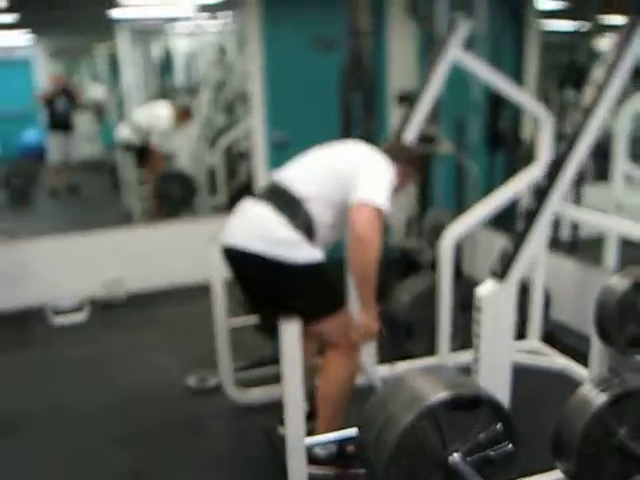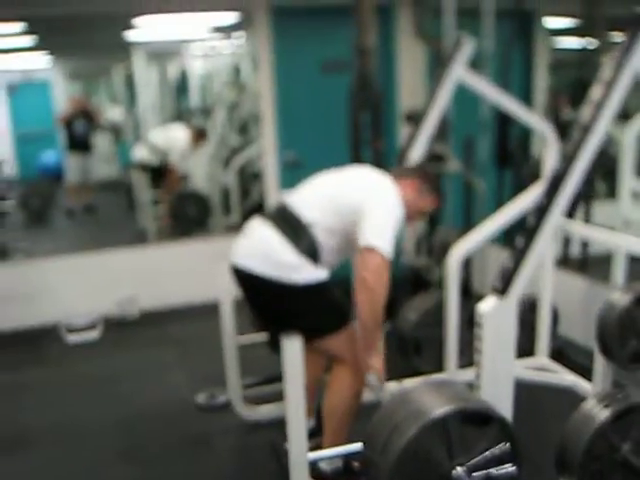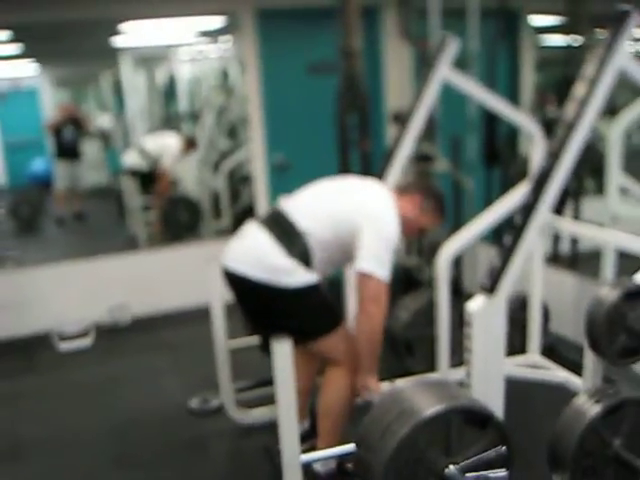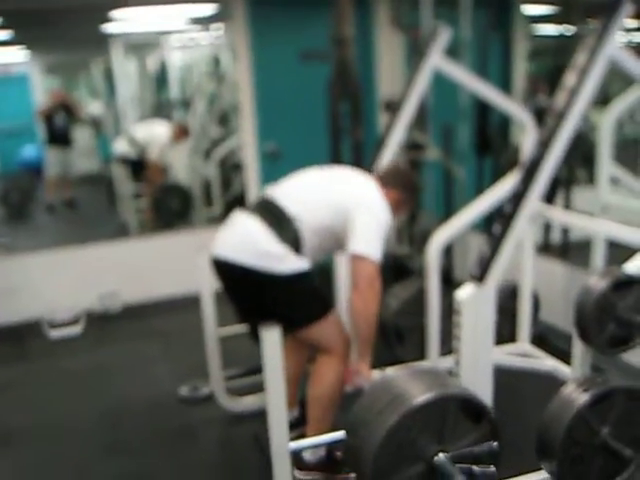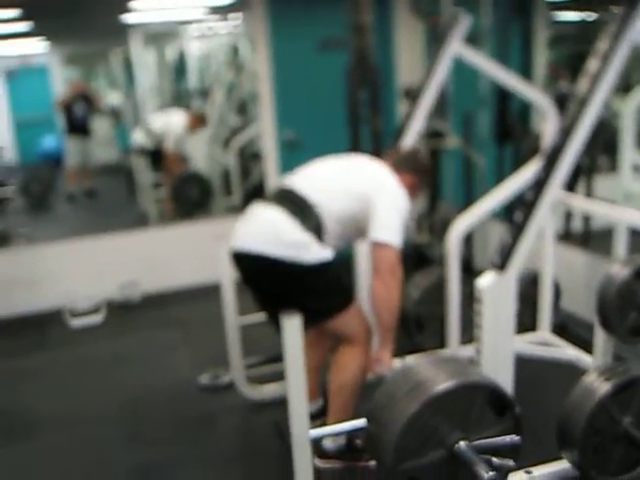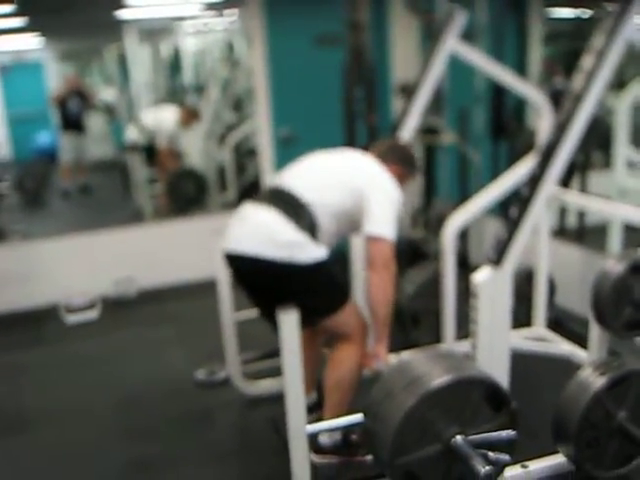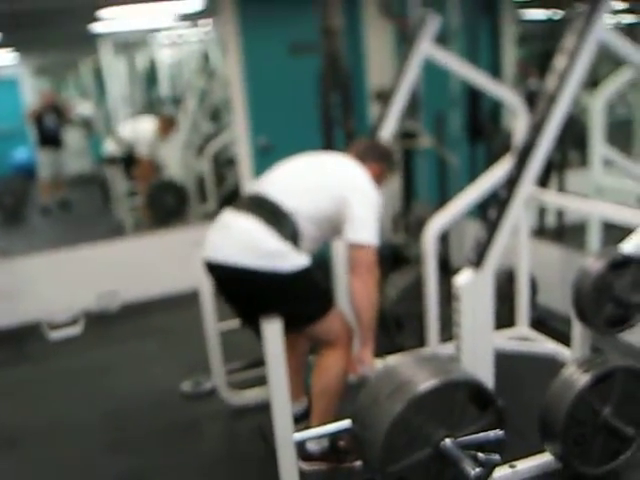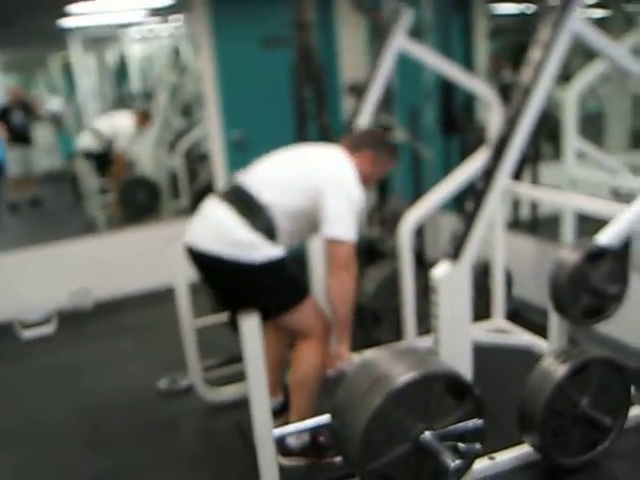
dt=0.4s
person 1, frame 1
left shoulder: (351, 155)
right shoulder: (379, 167)
right elbow: (364, 231)
right wrist: (368, 311)
left hip: (238, 236)
right hip: (278, 247)
left knee: (305, 325)
right knee: (343, 343)
right ankle: (324, 450)
person 1, frame 2
left shoulder: (366, 180)
right shoulder: (387, 198)
right elbow: (370, 279)
right wrist: (371, 352)
left hip: (248, 253)
right hip: (282, 267)
left knee: (315, 341)
right knee: (350, 358)
person 1, frame 3
left shoulder: (367, 191)
right shoulder: (384, 220)
right elbow: (371, 305)
right wrist: (368, 376)
left hip: (240, 256)
right hip: (272, 271)
left knee: (308, 343)
right knee: (344, 359)
person 1, frame 4
left shoulder: (346, 180)
right shoulder: (373, 205)
right elbow: (365, 287)
right wrist: (363, 361)
left hip: (227, 247)
right hip: (264, 259)
left knee: (296, 333)
right knee: (333, 346)
left ankle: (286, 424)
person 1, frame 5
left shoulder: (354, 167)
right shoulder: (392, 192)
right elbow: (386, 273)
right wrist: (385, 349)
left hip: (246, 241)
right hip: (288, 250)
left knee: (318, 325)
right knee: (355, 337)
left ankle: (310, 412)
right ankle: (334, 444)
person 1, frame 6
left shoulder: (336, 160)
right shoulder: (383, 184)
right elbow: (380, 267)
right wrist: (381, 344)
left hip: (238, 242)
right hip: (283, 250)
left knee: (311, 320)
right knee: (351, 333)
left ankle: (305, 407)
right ankle: (329, 439)
person 1, frame 7
left shoulder: (311, 162)
right shoulder: (362, 187)
right elbow: (363, 272)
right wrist: (366, 348)
left hip: (219, 250)
right hip: (265, 259)
left knee: (294, 325)
right knee: (337, 339)
left ankle: (295, 414)
right ankle: (316, 446)
person 1, frame 8
left shoulder: (311, 155)
right shoulder: (345, 181)
right elbow: (341, 267)
right wrist: (344, 345)
left hip: (203, 234)
right hip: (240, 248)
left knee: (276, 316)
right knee: (314, 331)
left ankle: (273, 408)
right ankle: (297, 441)
